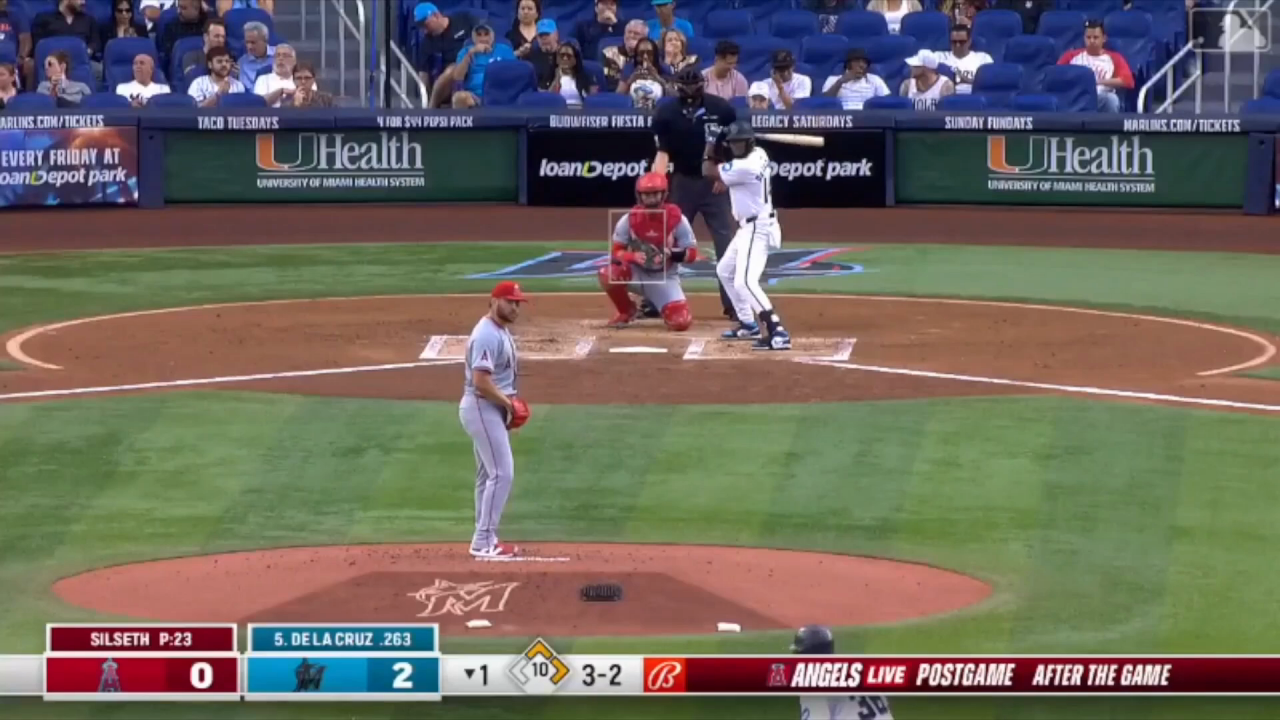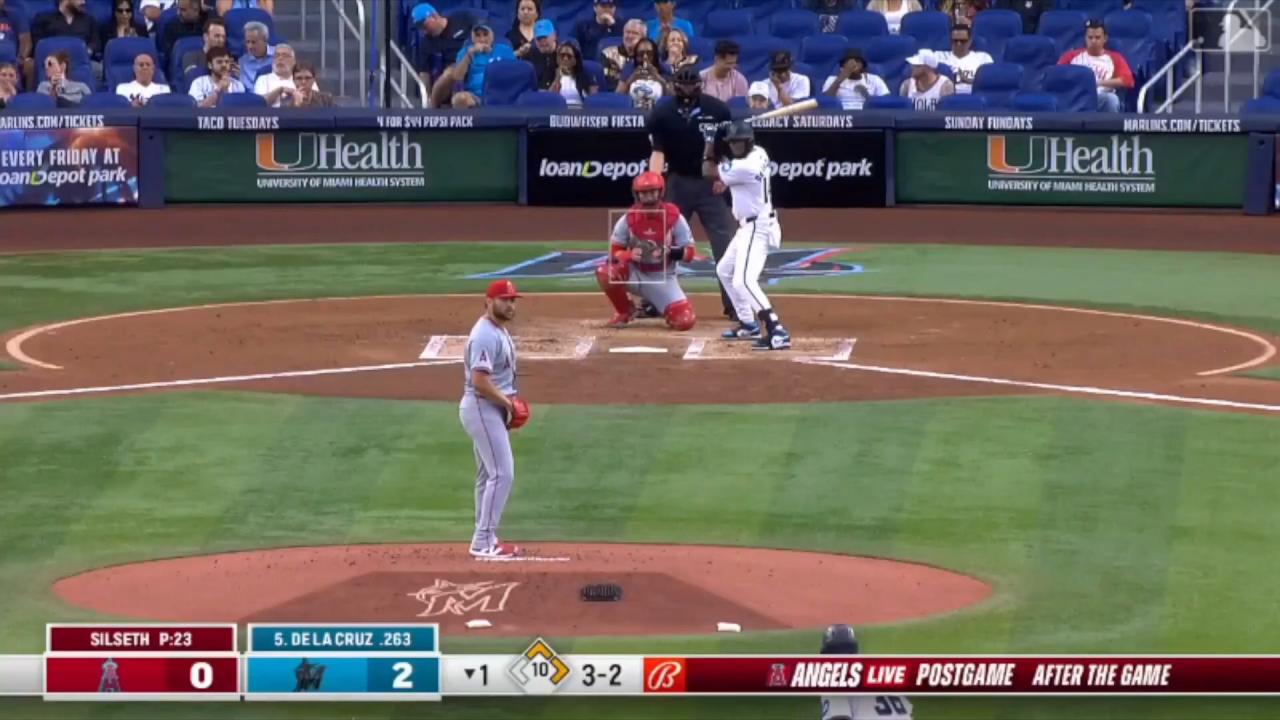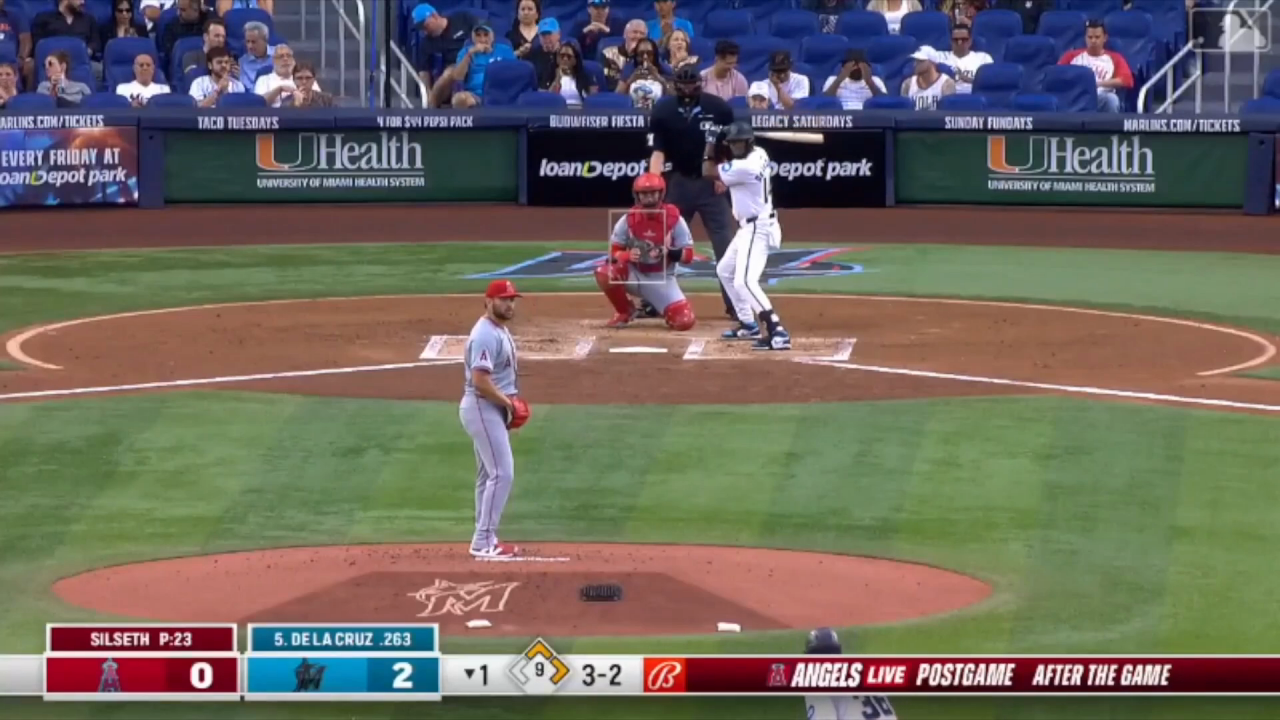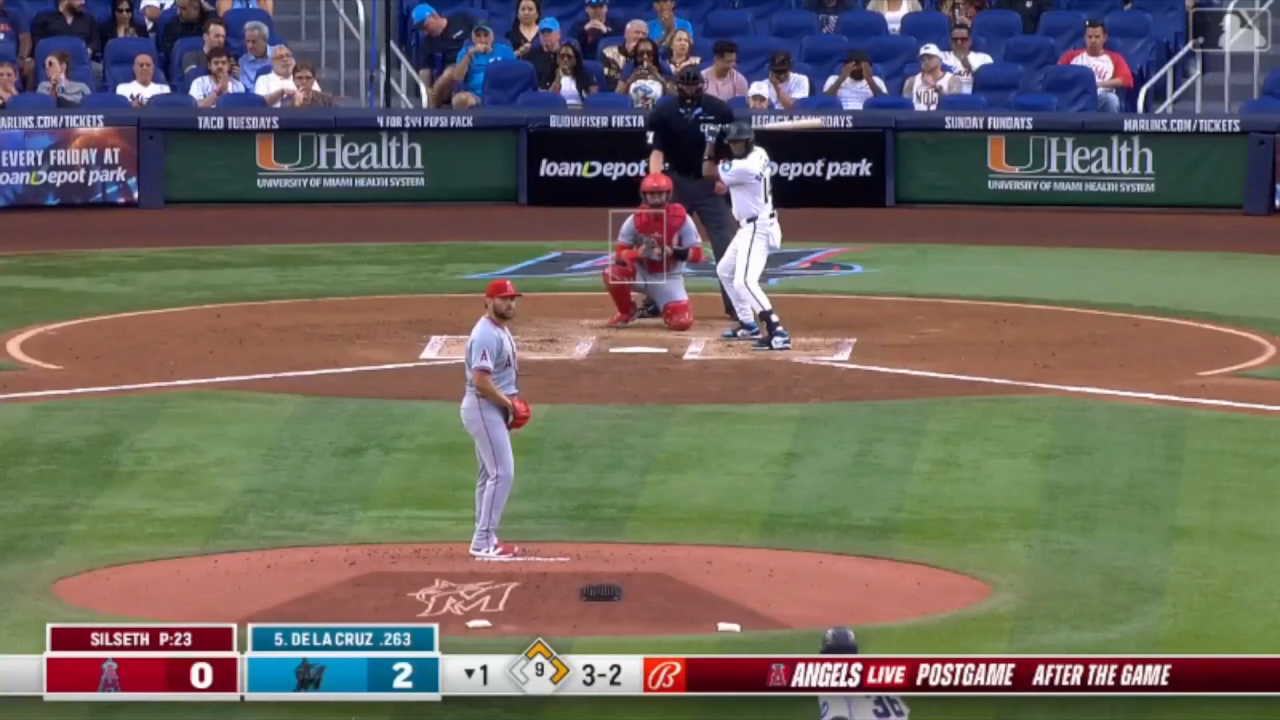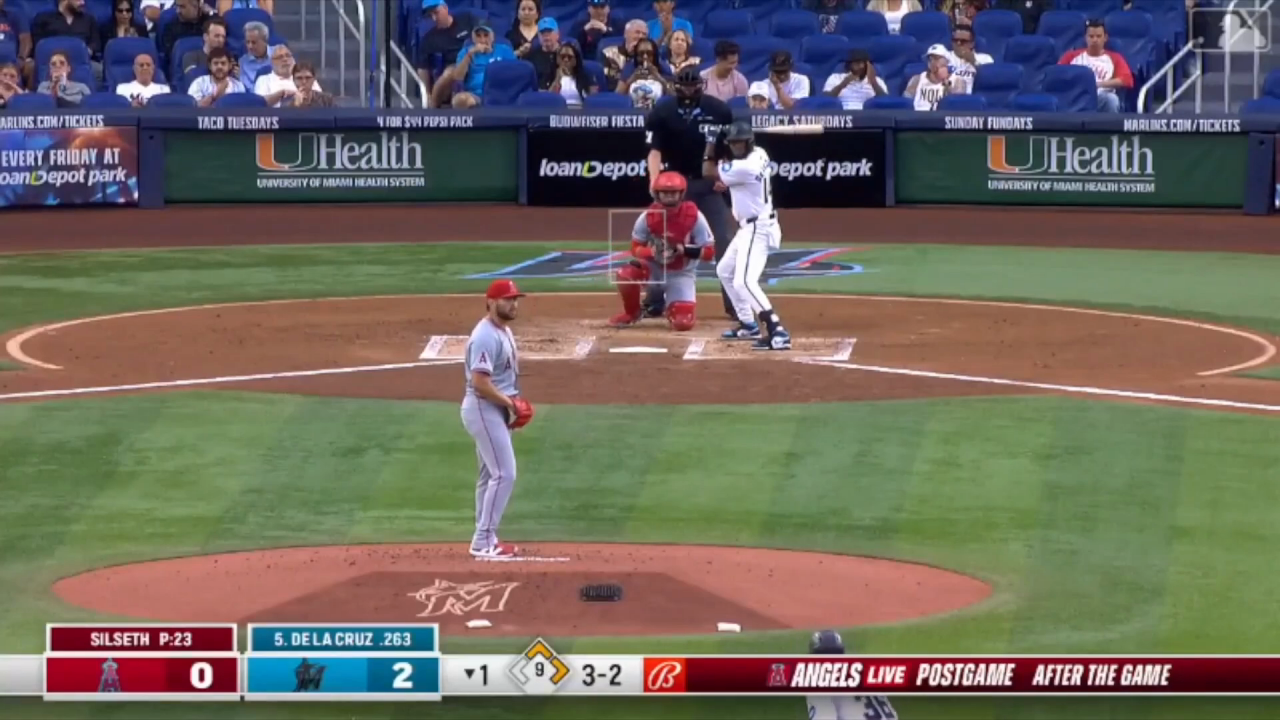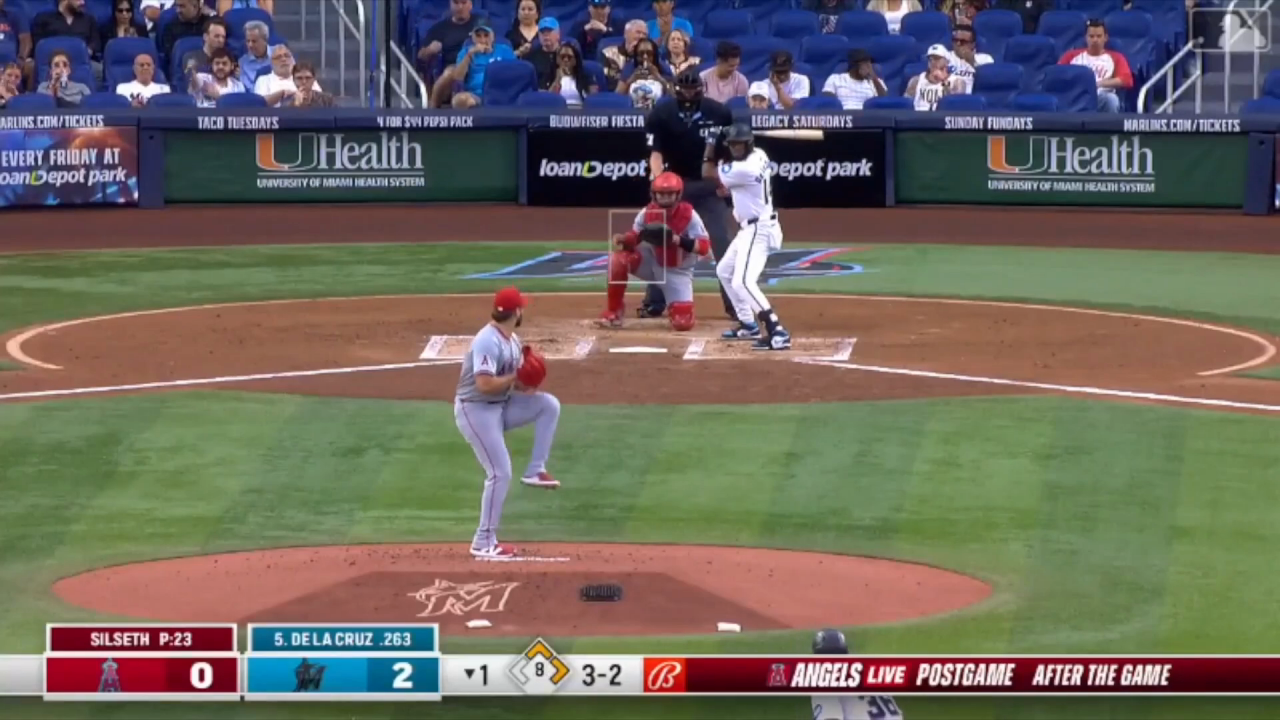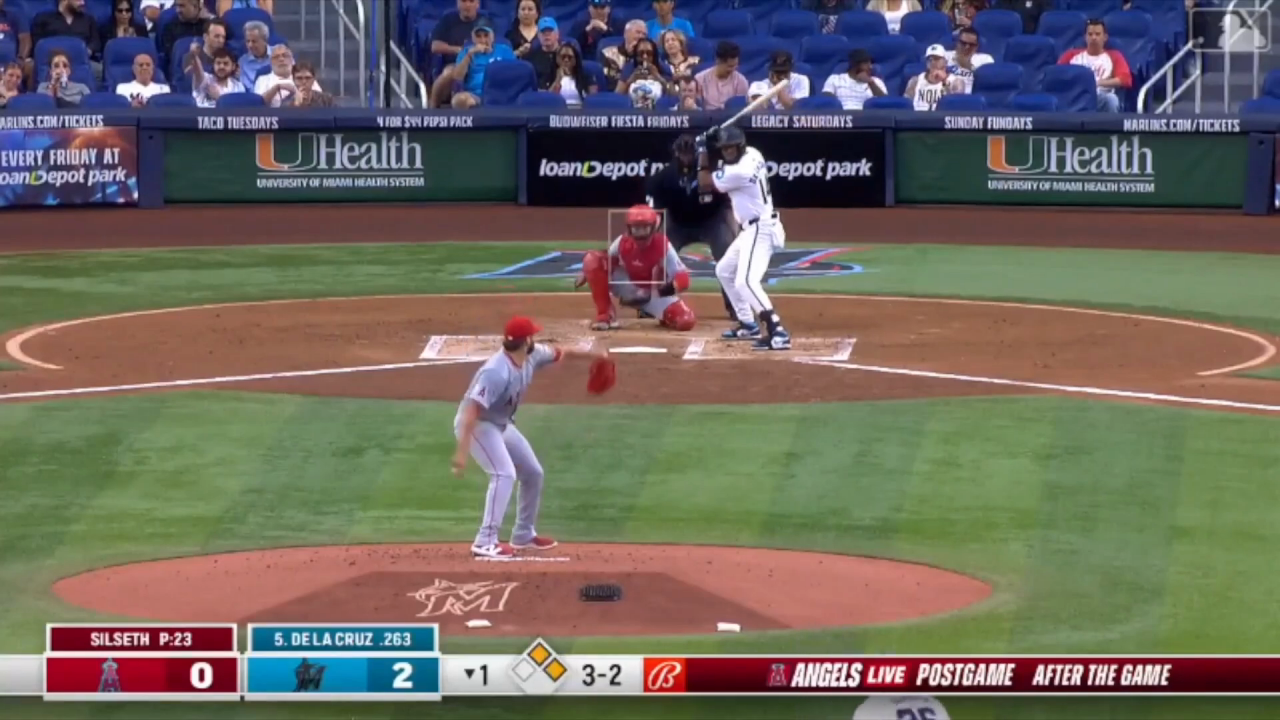
dt=0.4s
person 1, frame 1
left shoulder: (501, 331)
right shoulder: (487, 335)
right elbow: (480, 381)
left wrist: (510, 403)
right wrist: (510, 403)
left hip: (491, 409)
right hip: (482, 409)
left knee: (489, 474)
right knee: (502, 473)
left ankle: (485, 539)
right ankle: (483, 542)
person 1, frame 2
left shoulder: (500, 331)
right shoulder: (485, 335)
right elbow: (480, 381)
left wrist: (510, 405)
right wrist: (510, 404)
left hip: (491, 409)
right hip: (482, 409)
left knee: (489, 475)
right knee: (502, 473)
left ankle: (485, 539)
right ankle: (483, 542)
person 1, frame 3
left shoulder: (500, 330)
right shoulder: (485, 335)
right elbow: (480, 381)
left wrist: (510, 403)
right wrist: (510, 403)
left hip: (492, 409)
right hip: (482, 409)
left knee: (489, 475)
right knee: (502, 474)
left ankle: (486, 539)
right ankle: (483, 542)
person 1, frame 4
left shoulder: (502, 330)
right shoulder: (486, 335)
right elbow: (480, 381)
left wrist: (511, 405)
right wrist: (510, 404)
left hip: (494, 409)
right hip: (484, 409)
left knee: (490, 474)
right knee: (502, 474)
left ankle: (486, 538)
right ankle: (482, 542)
person 1, frame 5
left shoulder: (505, 331)
right shoulder: (485, 337)
right elbow: (479, 383)
left wrist: (514, 403)
right wrist: (511, 404)
left hip: (499, 409)
right hip: (484, 410)
left knee: (492, 474)
right knee: (504, 474)
left ankle: (487, 537)
right ankle: (482, 542)
person 1, frame 6
left shoulder: (512, 339)
right shoulder: (487, 342)
left elbow: (520, 374)
right elbow: (486, 385)
right wrist: (518, 377)
left hip: (502, 406)
right hip: (475, 410)
left knee: (549, 405)
right knee: (500, 474)
left ankle: (535, 470)
right ankle: (483, 542)
person 1, frame 7
left shoulder: (532, 357)
right shoulder: (497, 372)
left elbow: (558, 353)
right elbow: (471, 411)
left wrist: (593, 354)
right wrist: (462, 451)
left hip: (500, 425)
right hip: (480, 426)
left knee: (534, 474)
right knee: (505, 476)
left ankle: (524, 534)
right ankle: (485, 542)
person 2, frame 1
left shoulder: (721, 108)
right shoulder: (666, 113)
right elbow: (663, 151)
left hip: (714, 182)
right hip: (682, 181)
left knee: (726, 242)
left ankle: (733, 304)
person 2, frame 2
left shoulder: (716, 108)
right shoulder: (662, 113)
right elbow: (658, 151)
left hip: (709, 182)
right hip: (677, 182)
left knee: (723, 242)
left ankle: (733, 303)
person 2, frame 3
left shoulder: (718, 107)
right shoulder: (663, 112)
right elbow: (658, 152)
left hip: (711, 182)
right hip: (679, 181)
left knee: (725, 242)
left ankle: (735, 303)
person 2, frame 4
left shoulder: (719, 109)
right shoulder: (663, 112)
right elbow: (657, 150)
left hip: (710, 183)
right hip: (677, 182)
left knee: (724, 243)
left ankle: (734, 303)
person 2, frame 5
left shoulder: (718, 109)
right shoulder: (662, 111)
right elbow: (655, 149)
right wrist: (655, 177)
left hip: (709, 183)
left knee: (723, 242)
left ankle: (734, 303)
right ankle: (654, 303)
person 2, frame 6
left shoulder: (718, 111)
right shoulder: (662, 113)
right elbow: (656, 151)
right wrist: (658, 179)
left hip: (710, 185)
left knee: (722, 242)
left ankle: (735, 304)
right ankle: (654, 303)
person 2, frame 7
right shoulder: (664, 176)
left elbow: (728, 207)
left wrist: (734, 236)
left hip: (711, 222)
right hip: (678, 224)
left knee: (728, 254)
person 3, frame 1
left shoulder: (745, 167)
right shoulder: (758, 154)
left elbow: (708, 171)
right elbow: (730, 159)
left hip: (757, 229)
right hip: (749, 227)
left knee: (744, 281)
right knee: (725, 271)
left ankle: (777, 332)
right ankle: (748, 324)
person 3, frame 2
left shoulder: (745, 167)
right shoulder: (759, 153)
left elbow: (709, 172)
right elbow: (728, 161)
right wrist: (719, 145)
left hip: (757, 228)
right hip: (750, 226)
left knee: (743, 280)
right knee: (725, 270)
left ankle: (777, 332)
right ankle: (748, 324)
person 3, frame 3
left shoulder: (745, 167)
right shoulder: (758, 154)
left elbow: (708, 171)
right elbow: (729, 161)
right wrist: (721, 147)
left hip: (757, 229)
right hip: (749, 227)
left knee: (744, 281)
right knee: (725, 271)
left ankle: (778, 332)
right ankle: (749, 324)
person 3, frame 4
left shoulder: (745, 167)
right shoulder: (759, 154)
left elbow: (709, 172)
right elbow: (728, 161)
right wrist: (718, 143)
left hip: (757, 229)
right hip: (750, 226)
left knee: (744, 281)
right knee: (725, 271)
left ankle: (778, 332)
right ankle: (748, 324)
person 3, frame 5
left shoulder: (745, 167)
right shoulder: (758, 154)
right elbow: (729, 162)
left hip: (757, 229)
right hip: (749, 227)
left knee: (744, 281)
right knee: (725, 271)
left ankle: (778, 332)
right ankle: (749, 324)
person 3, frame 6
left shoulder: (745, 169)
right shoulder: (758, 155)
right elbow: (729, 162)
left hip: (758, 230)
right hip: (750, 229)
left knee: (742, 282)
right knee: (725, 271)
left ankle: (777, 332)
right ankle: (749, 324)
person 3, frame 7
left shoulder: (739, 171)
right shoulder: (753, 154)
left elbow: (705, 183)
left wrist: (702, 151)
right wrist: (713, 141)
left hip: (761, 230)
right hip: (754, 229)
left knee: (746, 281)
right knee: (725, 271)
left ankle: (778, 333)
right ankle: (749, 325)
